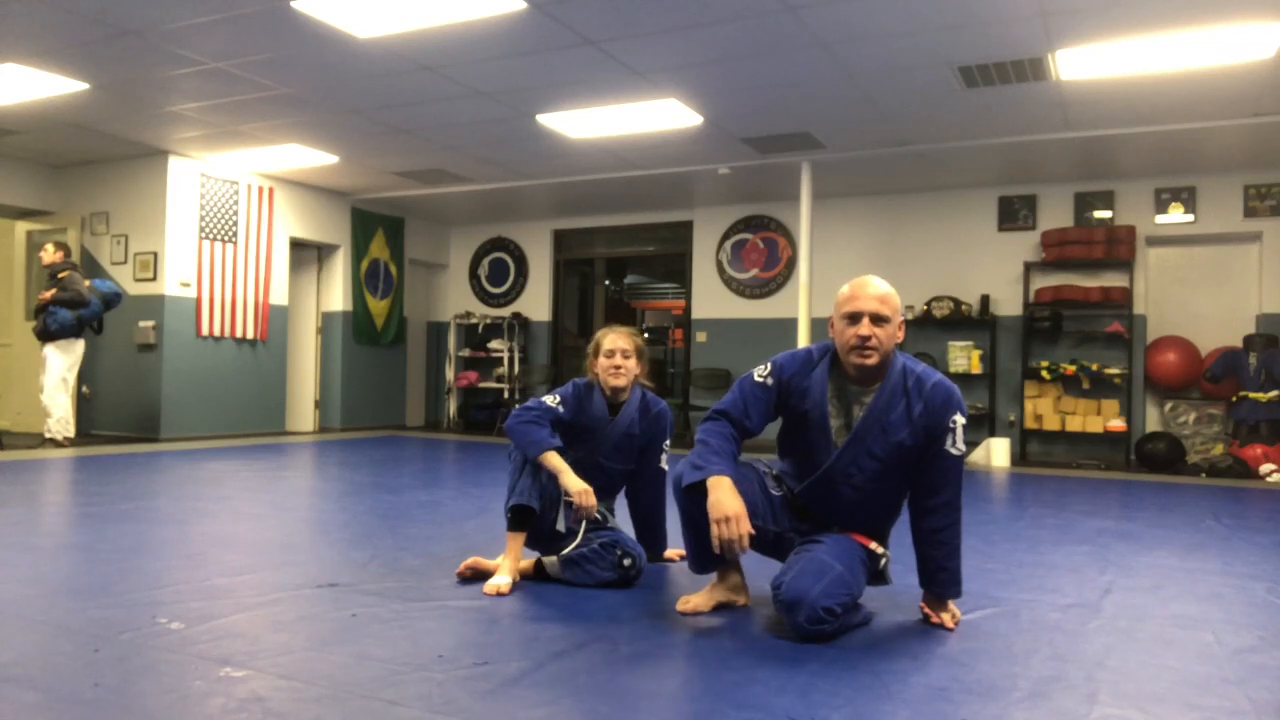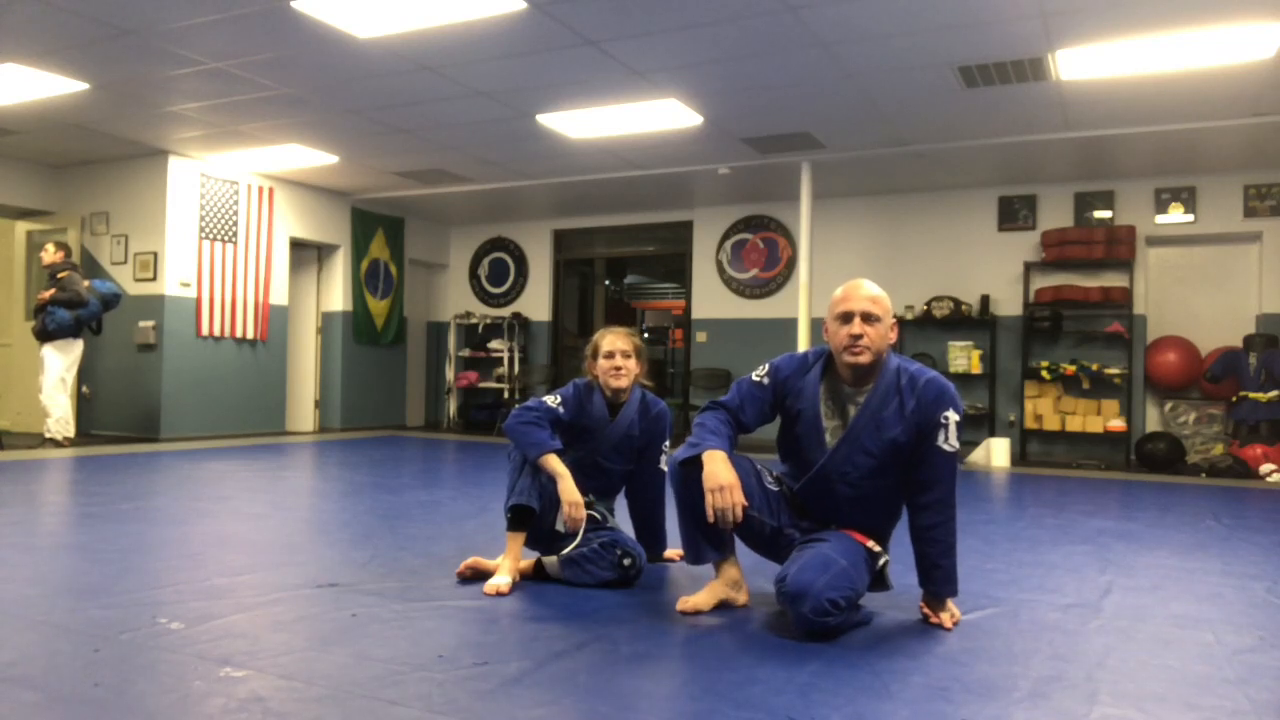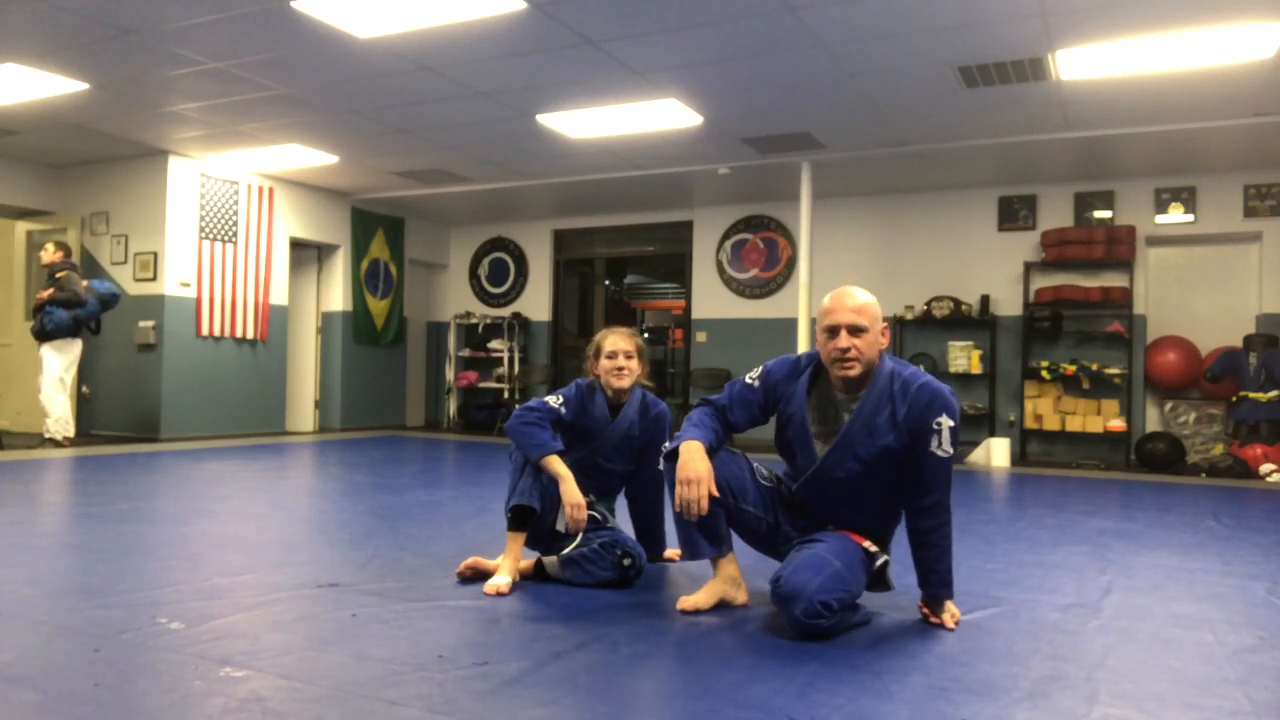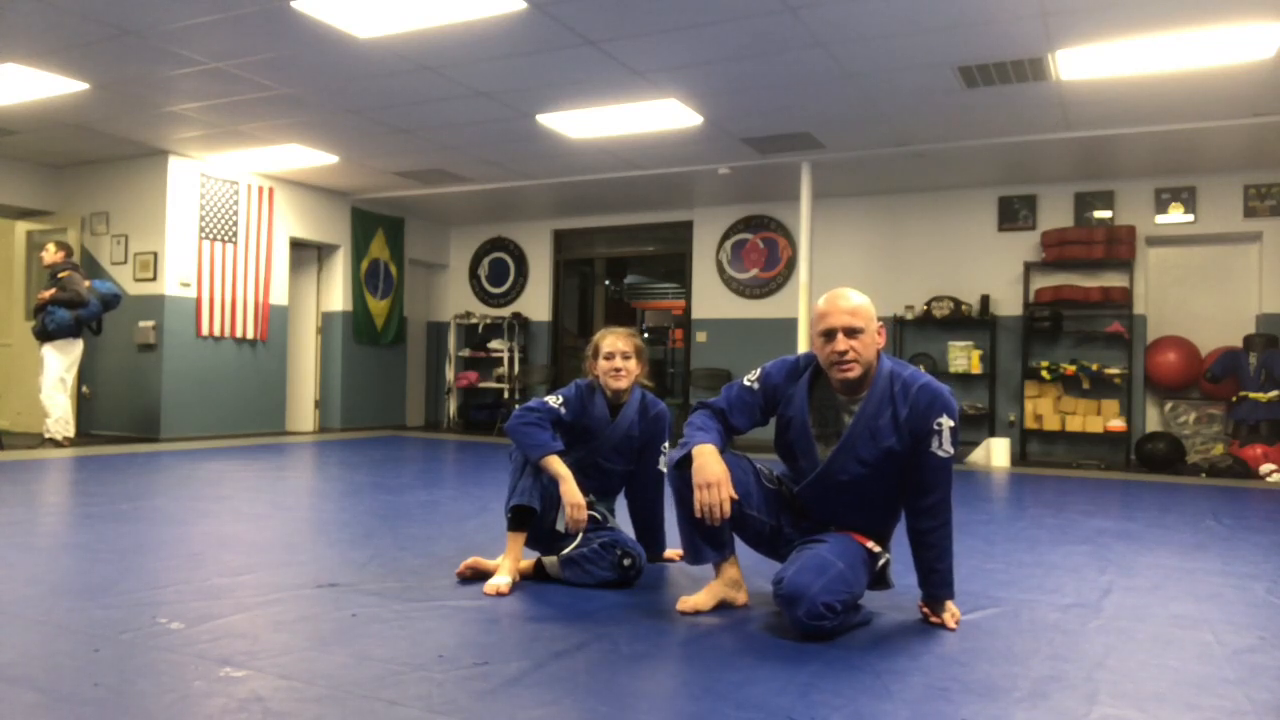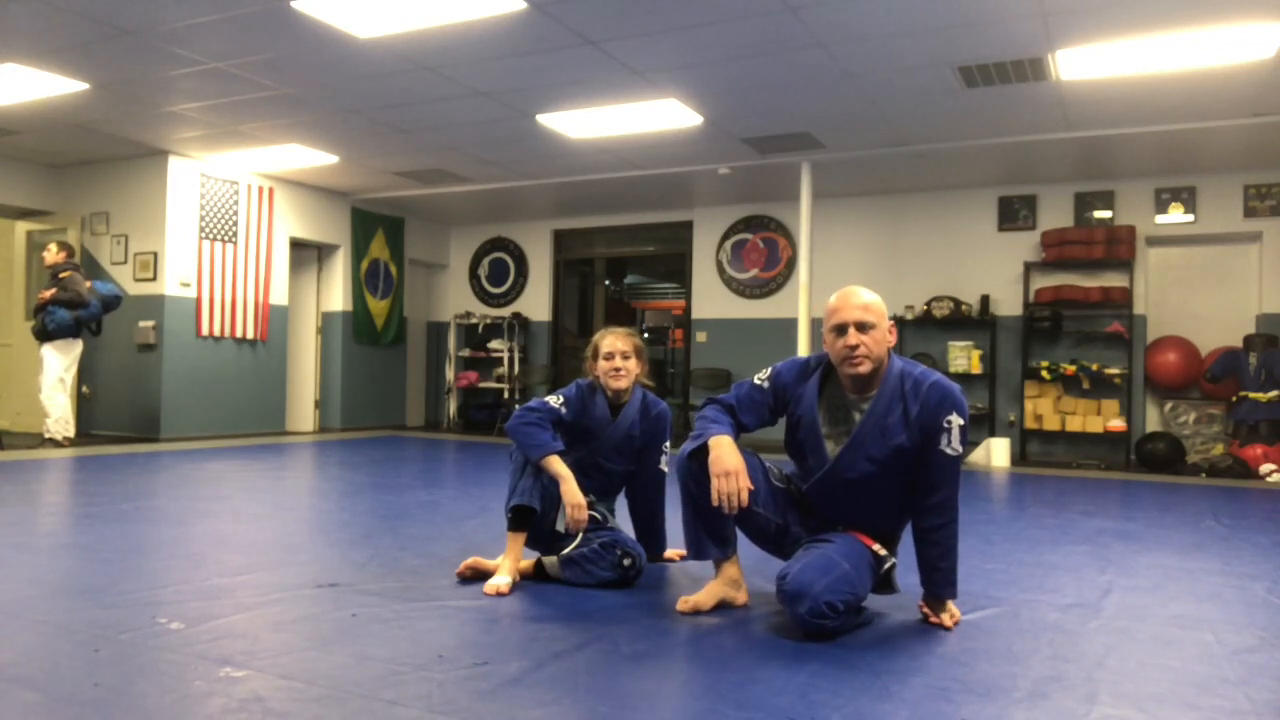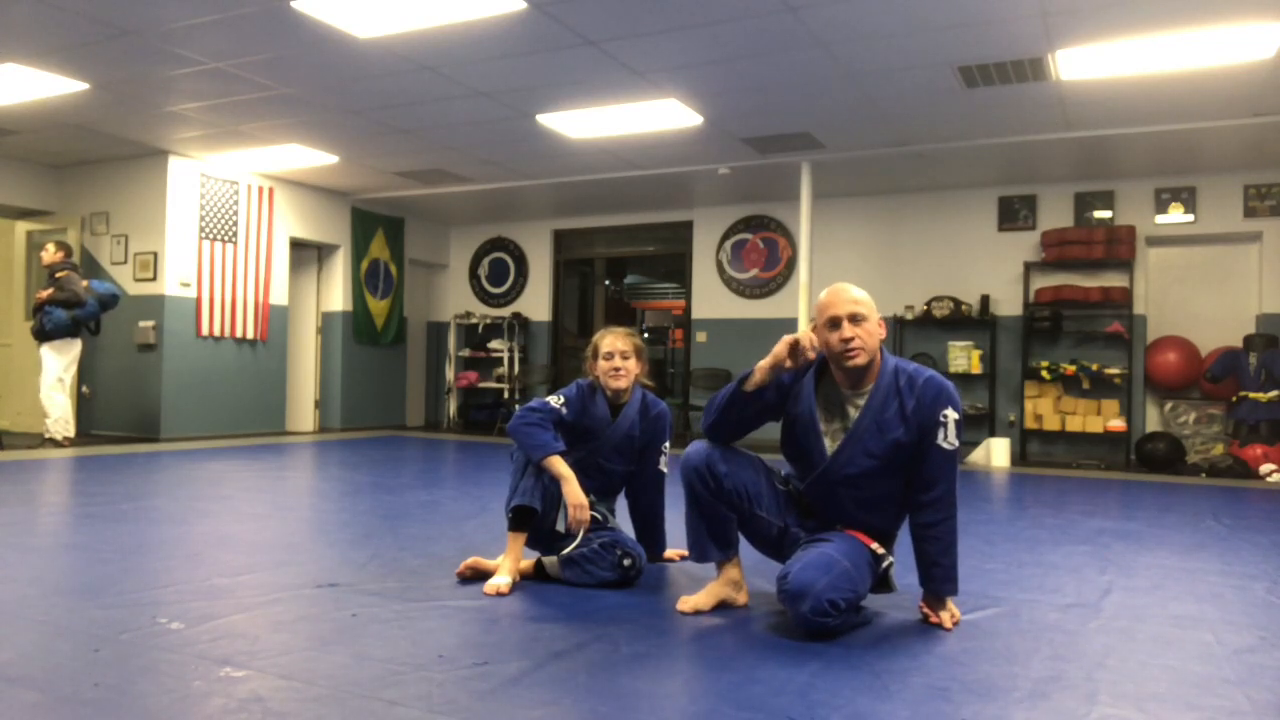
dt=0.7s
person 1, frame 1
left shoulder: (935, 398)
right shoulder: (796, 369)
left elbow: (936, 504)
right elbow: (724, 421)
left wrist: (939, 592)
right wrist: (720, 484)
left hip: (851, 534)
right hip: (785, 504)
left knee: (806, 608)
right knee: (693, 475)
right ankle: (729, 580)
person 1, frame 2
left shoulder: (929, 395)
right shoulder: (794, 372)
left elbow: (932, 502)
right elbow: (723, 412)
left wrist: (938, 591)
right wrist: (714, 456)
left hip: (851, 535)
right hip: (785, 509)
left knee: (810, 600)
right knee: (691, 462)
right ankle: (728, 578)
person 1, frame 3
left shoulder: (925, 400)
right shoulder: (789, 375)
left elbow: (928, 505)
right elbow: (716, 410)
left wrist: (937, 595)
right wrist: (693, 446)
left hip: (851, 535)
right hip: (786, 509)
left knee: (802, 601)
right knee: (689, 459)
right ankle: (727, 577)
person 1, frame 4
left shoulder: (924, 400)
right shoulder: (788, 376)
left elbow: (928, 505)
right elbow: (713, 413)
left wrist: (937, 595)
right wrist: (705, 452)
left hip: (851, 536)
right hip: (786, 509)
left knee: (807, 602)
right knee: (688, 463)
right ankle: (727, 577)
person 1, frame 5
left shoulder: (935, 398)
right shoulder: (800, 377)
left elbow: (936, 506)
right elbow: (720, 409)
left wrist: (939, 593)
right wrist: (721, 443)
left hip: (859, 537)
right hip: (794, 510)
left knee: (809, 600)
right knee: (696, 457)
right ankle: (728, 576)
person 1, frame 6
left shoulder: (927, 394)
right shoulder: (797, 376)
left elbow: (933, 501)
right elbow: (716, 428)
left wrist: (938, 591)
right wrist: (768, 368)
left hip: (855, 535)
right hip: (792, 511)
left knee: (809, 596)
right knee: (701, 458)
left ankle: (865, 575)
right ankle: (729, 578)
person 2, frame 1
left shoulder: (654, 413)
right shoulder: (578, 394)
left elbow: (648, 485)
right elbow: (520, 420)
left wrist: (655, 547)
right wrist: (567, 475)
left hip: (589, 517)
right hip: (545, 508)
left knee: (630, 561)
right knee: (533, 442)
left ankle: (523, 566)
right ankle: (509, 562)
person 2, frame 2
left shoulder: (654, 413)
right shoulder: (578, 394)
left elbow: (647, 485)
right elbow: (520, 420)
left wrist: (654, 547)
right wrist: (563, 477)
left hip: (590, 516)
right hip: (545, 506)
left knee: (631, 560)
right knee: (532, 444)
left ankle: (522, 567)
right ankle: (508, 562)
person 2, frame 3
left shoulder: (654, 413)
right shoulder: (580, 394)
left elbow: (647, 485)
right elbow: (522, 420)
left wrist: (654, 548)
right wrist: (566, 478)
left hip: (590, 515)
right hip: (546, 506)
left knee: (630, 559)
right knee: (532, 443)
left ankle: (524, 567)
right ankle: (509, 562)
person 2, frame 4
left shoulder: (653, 414)
right shoulder: (579, 395)
left elbow: (647, 485)
right elbow: (521, 420)
left wrist: (654, 548)
right wrist: (565, 478)
left hip: (591, 515)
right hip: (544, 506)
left knee: (630, 560)
right knee: (533, 446)
left ankle: (522, 568)
right ankle: (509, 562)
person 2, frame 5
left shoulder: (654, 413)
right shoulder: (580, 395)
left elbow: (648, 485)
right elbow: (522, 421)
left wrist: (654, 548)
right wrist: (565, 479)
left hip: (590, 515)
right hip: (545, 506)
left knee: (630, 560)
right knee: (534, 447)
left ankle: (522, 567)
right ankle: (509, 562)
person 2, frame 6
left shoulder: (654, 413)
right shoulder: (580, 395)
left elbow: (648, 486)
right elbow: (523, 421)
left wrist: (654, 548)
right wrist: (568, 479)
left hip: (591, 514)
right hip: (545, 506)
left knee: (630, 561)
right knee: (535, 447)
left ankle: (522, 567)
right ankle: (509, 561)
person 3, frame 1
left shoulder: (69, 275)
right shoulder: (54, 279)
left elbow: (83, 297)
right elbow: (41, 311)
left wrist: (52, 297)
right wrist: (42, 303)
left hip: (65, 343)
right hip: (52, 343)
left knee: (53, 392)
right knee: (52, 392)
left ankle: (58, 438)
right ankle: (59, 437)
person 3, frame 2
left shoulder: (69, 276)
right shoulder: (54, 279)
left elbow: (81, 297)
right elbow: (42, 311)
left wrist: (51, 297)
right wrist: (42, 302)
left hip: (63, 343)
right hip: (51, 343)
left knee: (53, 391)
right knee: (52, 392)
left ankle: (58, 438)
right ankle: (61, 436)
person 3, frame 3
left shoulder: (67, 275)
right shoulder: (53, 278)
left elbow: (79, 296)
right elbow: (39, 311)
left wrist: (49, 297)
right wrist: (40, 302)
left hip: (62, 343)
right hip: (50, 343)
left knee: (52, 391)
right knee: (53, 391)
left ankle: (58, 437)
right ankle: (61, 436)
person 3, frame 4
left shoulder: (69, 276)
right shoulder: (55, 279)
left elbow: (81, 297)
right elbow: (40, 310)
left wrist: (51, 297)
right wrist: (42, 302)
left hip: (64, 343)
right hip: (52, 343)
left knee: (52, 391)
right knee: (55, 392)
left ankle: (58, 437)
right ankle: (60, 436)
person 3, frame 5
left shoulder: (70, 276)
right shoulder: (56, 278)
left elbow: (82, 297)
right elbow: (40, 310)
left wrist: (52, 297)
right wrist: (42, 301)
left hip: (63, 343)
right hip: (51, 343)
left knee: (52, 390)
right knee: (55, 390)
left ankle: (58, 437)
right ankle: (60, 436)
person 3, frame 6
left shoulder: (67, 275)
right shoulder: (54, 278)
left elbow: (78, 297)
right elbow: (40, 310)
left wrist: (49, 297)
right wrist: (40, 301)
left hip: (62, 342)
right hip: (51, 342)
left knee: (51, 390)
right knee: (57, 391)
left ankle: (58, 437)
right ankle: (62, 436)
